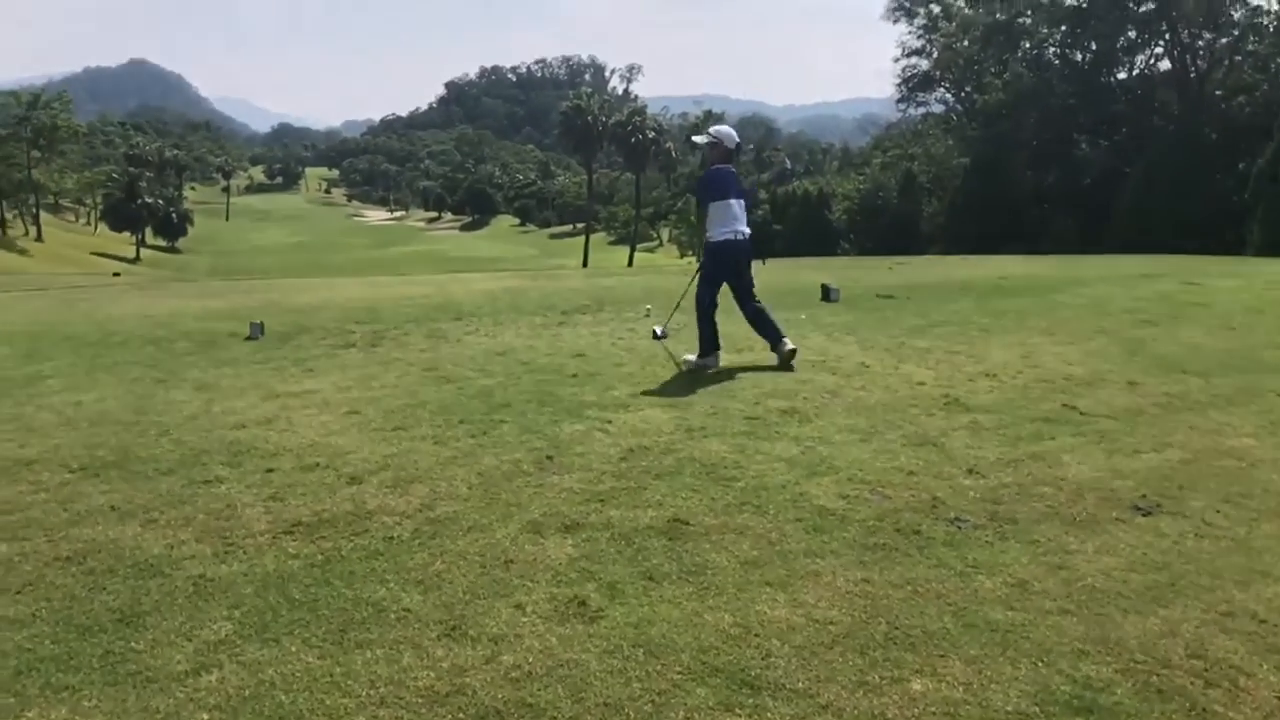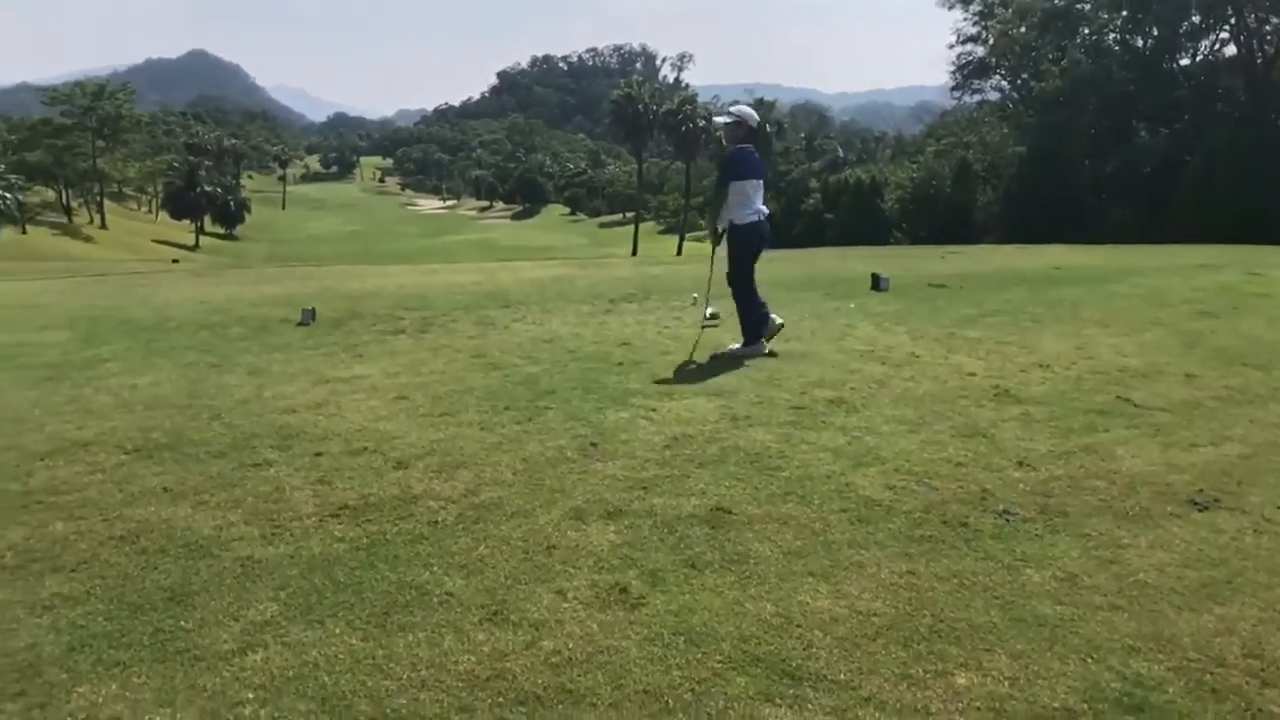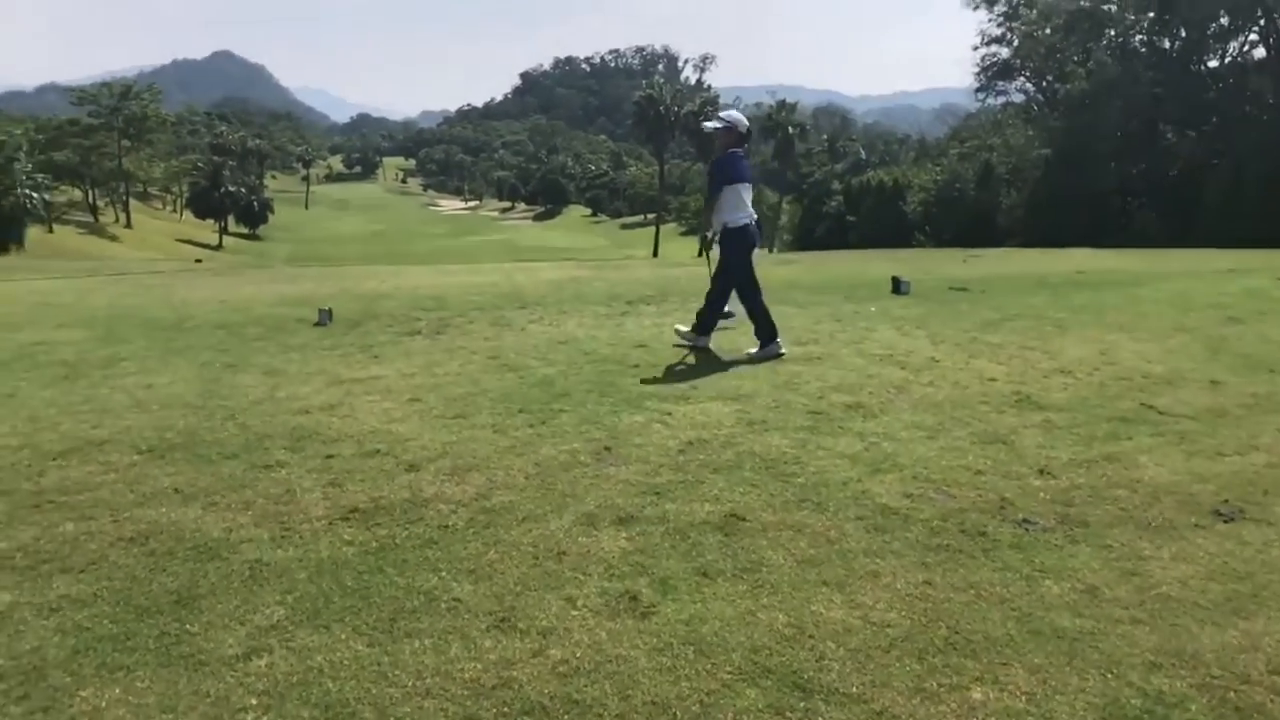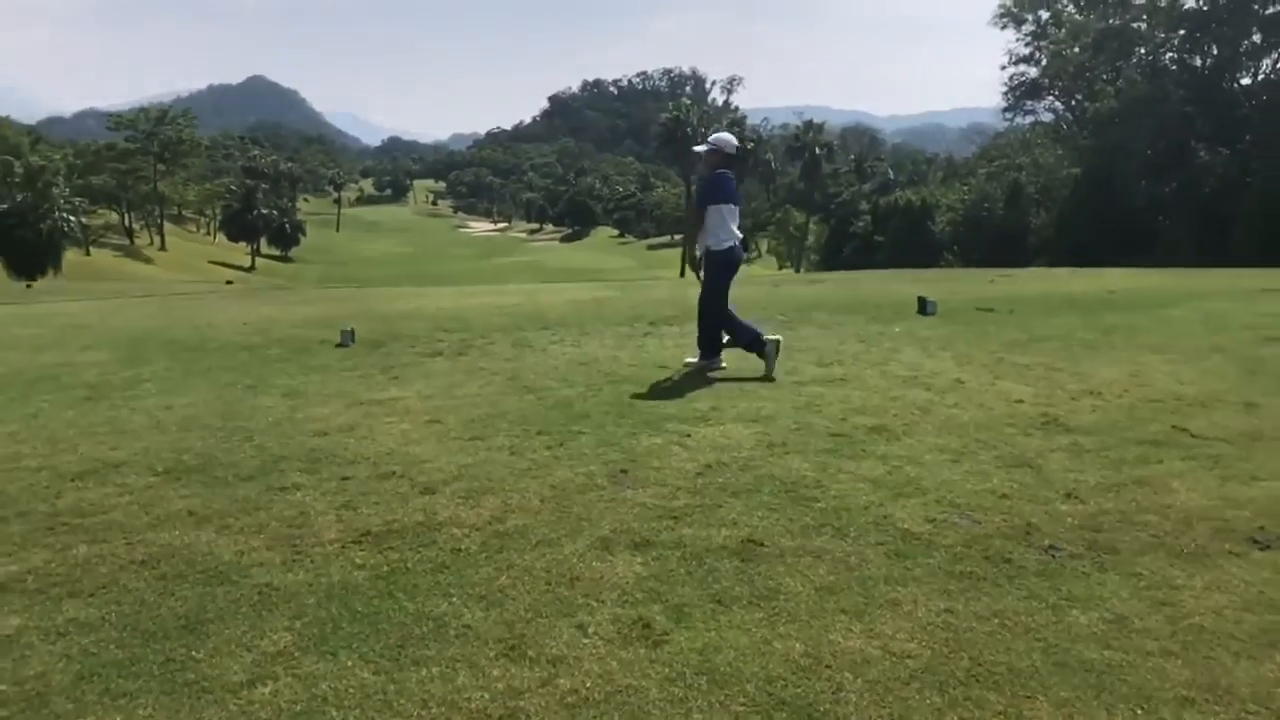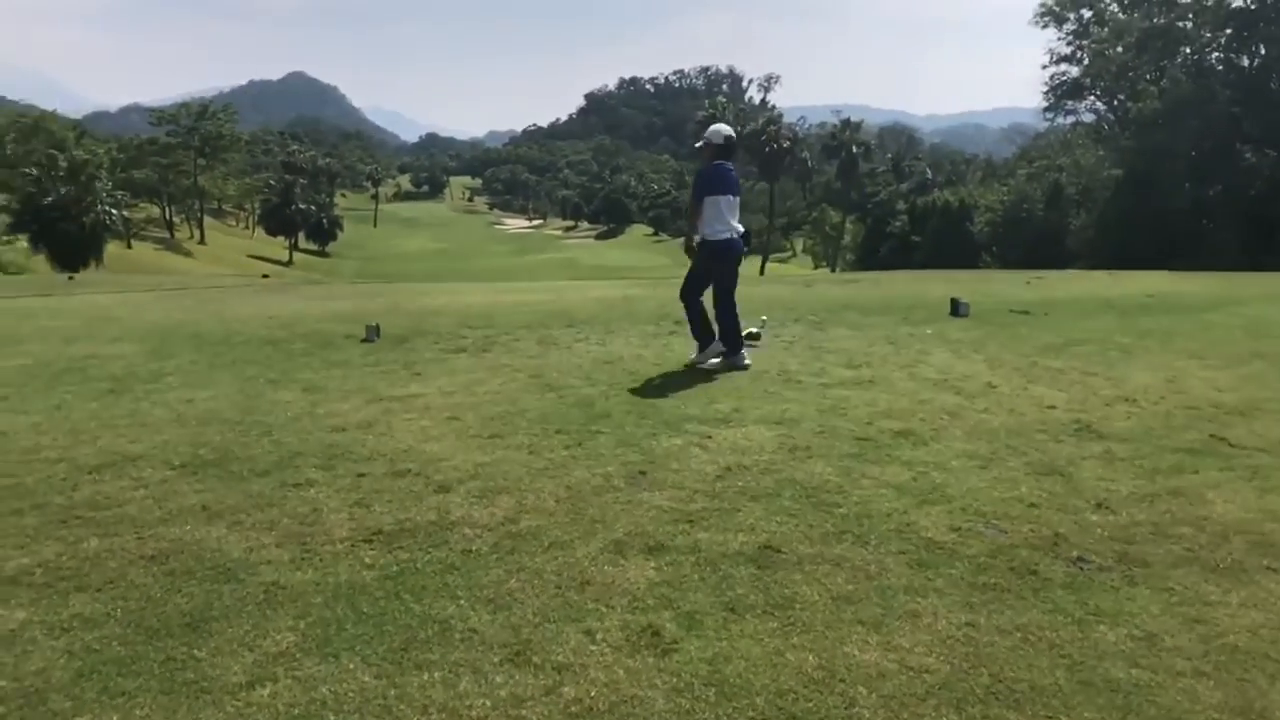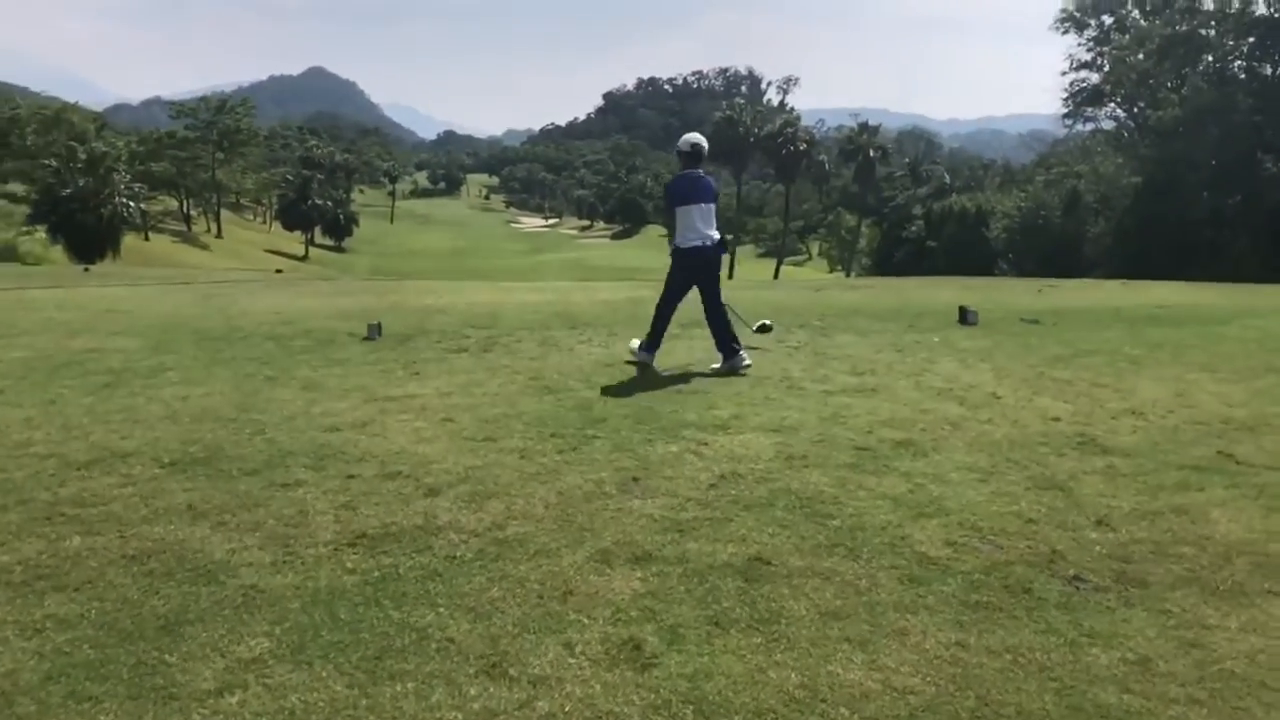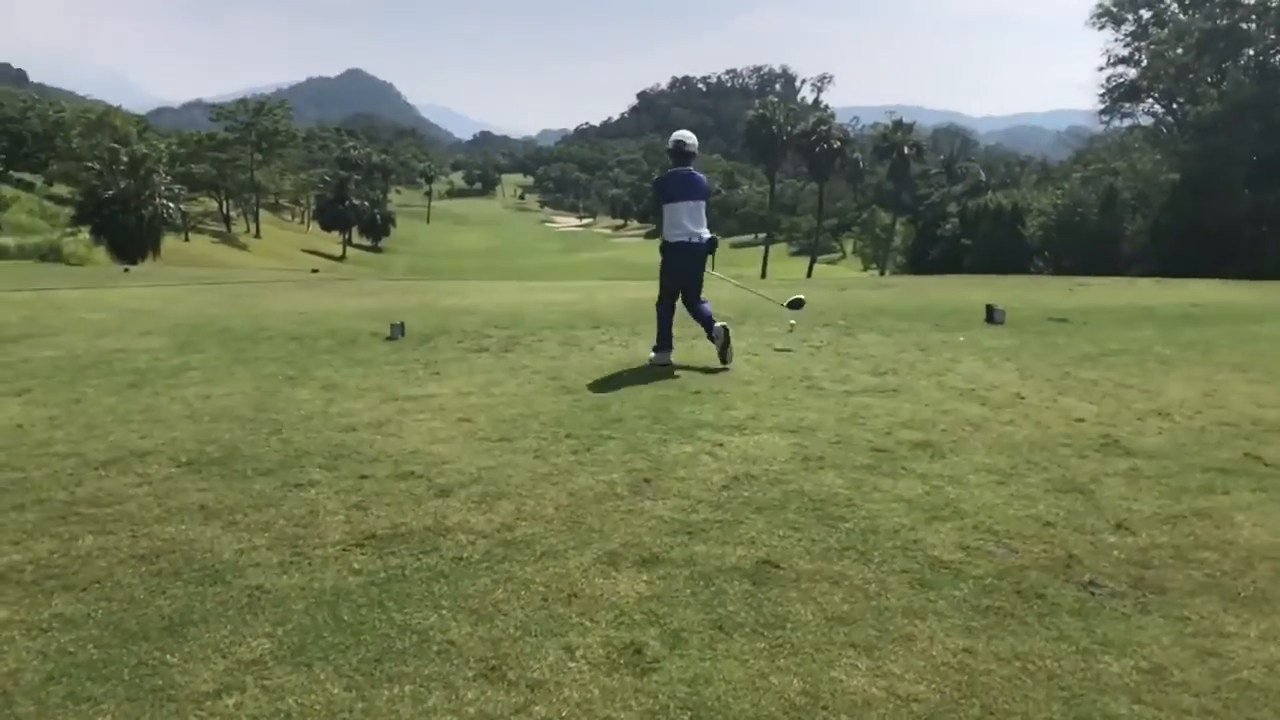
dt=0.2s
person 1, frame 1
left shoulder: (708, 178)
right shoulder: (734, 178)
left elbow: (702, 218)
left wrist: (707, 244)
left hip: (720, 247)
right hip: (741, 244)
left knee: (705, 300)
right knee: (747, 300)
left ankle: (708, 354)
right ankle: (780, 342)
person 1, frame 2
left shoulder: (733, 158)
right shoulder: (754, 158)
left elbow: (720, 198)
left wrist: (713, 226)
right wrist: (725, 225)
left hip: (742, 228)
right hip: (757, 225)
left knee: (740, 283)
right knee: (742, 281)
left ankle: (754, 341)
right ankle: (766, 321)
person 1, frame 3
left shoulder: (723, 162)
right shoulder: (742, 161)
left elbow: (711, 201)
left wrist: (705, 231)
right wrist: (714, 229)
left hip: (735, 233)
right hip: (743, 229)
left knee: (746, 288)
right knee: (720, 284)
left ankle: (770, 341)
right ankle: (702, 332)
person 1, frame 4
left shoulder: (710, 182)
right shoulder: (730, 182)
left elbow: (697, 220)
left wrist: (691, 250)
right wrist: (701, 249)
left hip: (719, 254)
right hip: (729, 250)
left knee: (717, 310)
right knee: (709, 305)
left ankle: (763, 343)
right ankle: (710, 356)
person 1, frame 5
left shoulder: (706, 174)
right shoulder: (733, 176)
left elbow: (695, 211)
left wrist: (690, 241)
right wrist: (699, 238)
left hip: (715, 245)
right hip: (734, 243)
left knee: (690, 294)
right knee: (725, 301)
left ankle: (708, 343)
right ankle: (733, 352)
person 1, frame 6
left shoulder: (676, 184)
right shoulder: (710, 184)
left elbow: (672, 222)
right elbow: (705, 218)
left wrist: (675, 247)
left hip: (688, 252)
right hip: (711, 250)
left knee: (667, 303)
right knee: (714, 305)
left ankle: (647, 350)
right ankle: (734, 354)
person 1, frame 7
left shoulder: (662, 183)
right shoulder: (702, 181)
left elbow: (661, 218)
right elbow: (700, 213)
left hip: (675, 247)
right hip: (700, 246)
left knee: (667, 302)
right knee: (694, 299)
left ankle: (663, 351)
right ankle: (716, 329)
